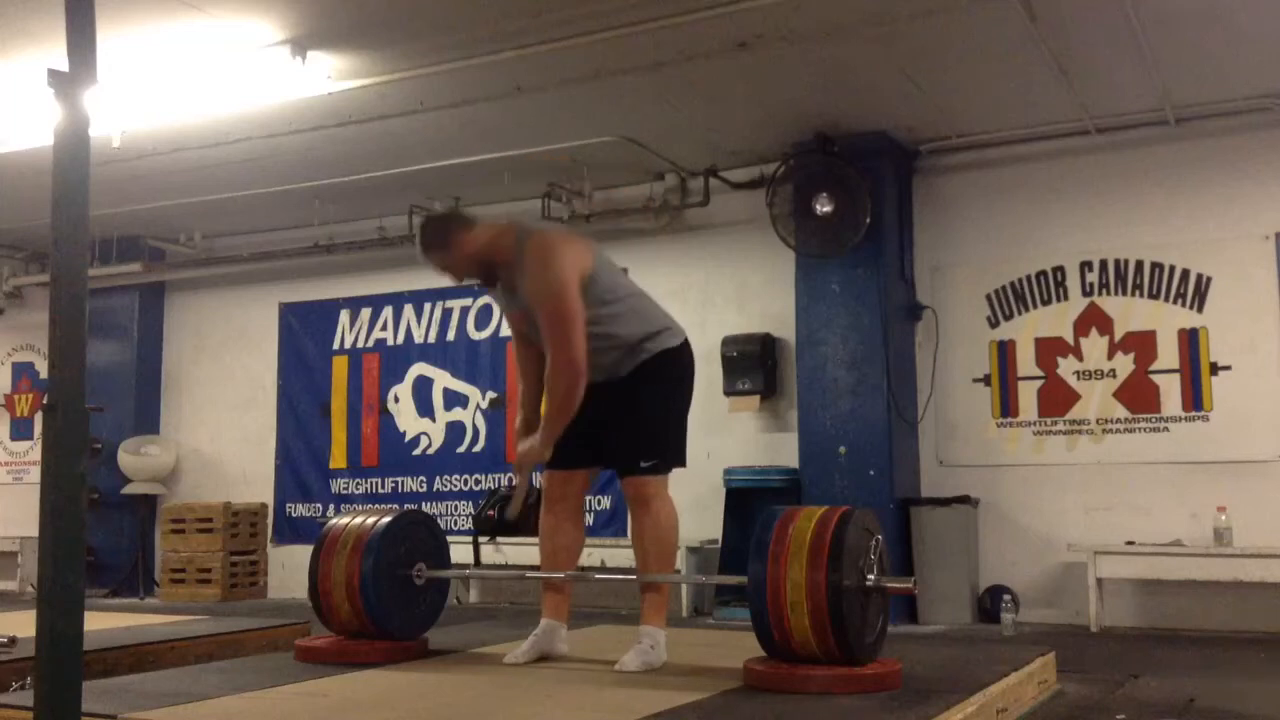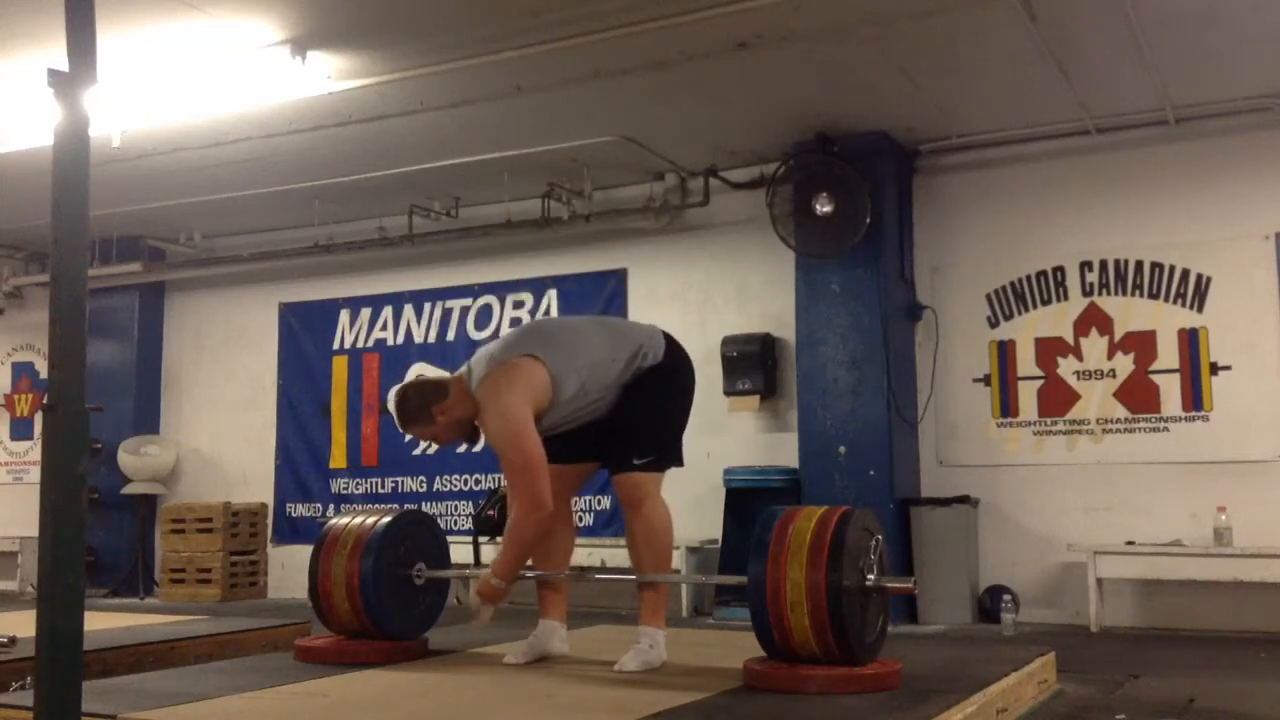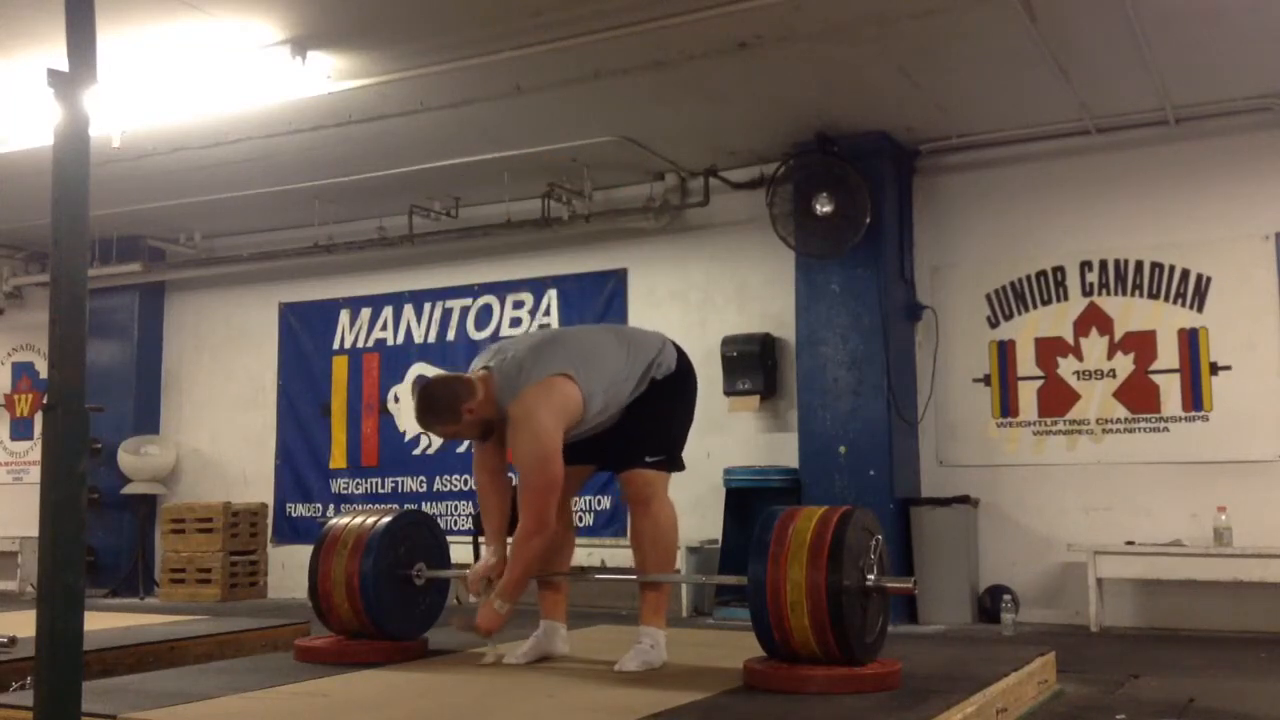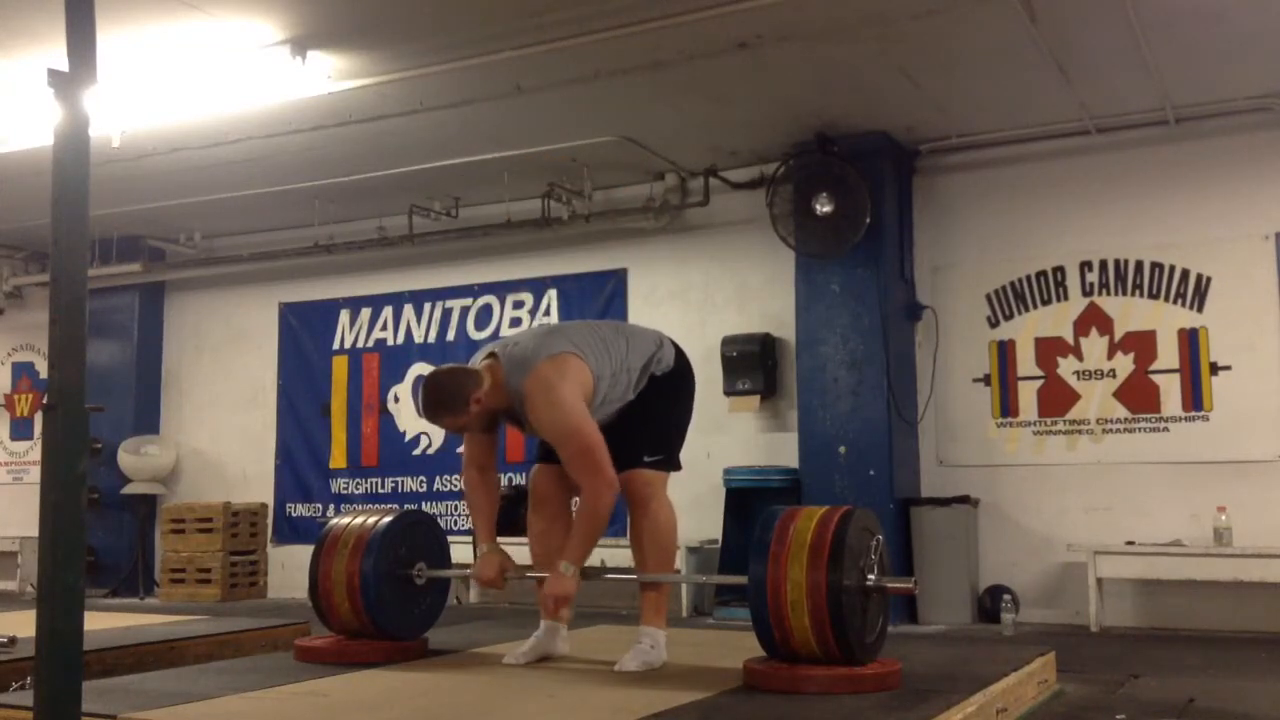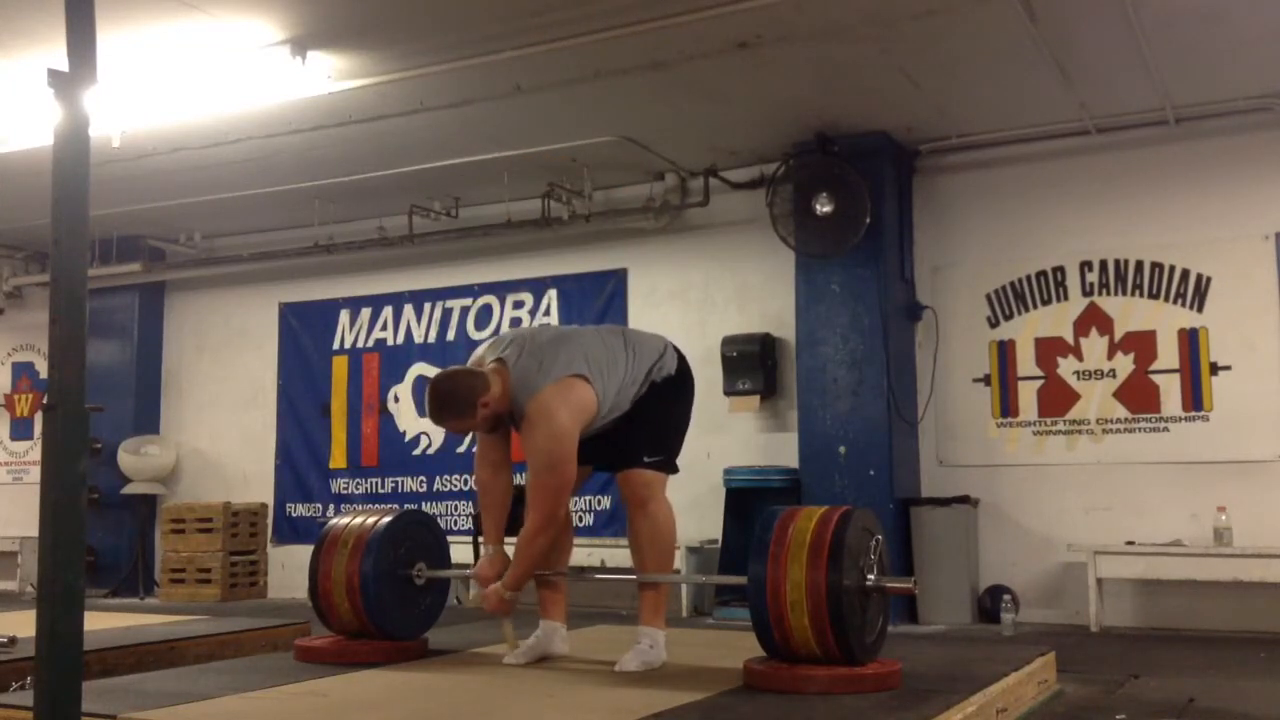
dt=1s
person 1, frame 1
left shoulder: (542, 259)
right shoulder: (499, 269)
left elbow: (568, 363)
right elbow: (529, 344)
left wrist: (543, 443)
right wrist: (528, 414)
left hip: (654, 361)
right hip: (600, 375)
left knee: (643, 487)
right knee: (560, 490)
left ankle: (652, 635)
right ankle: (553, 628)
person 1, frame 2
left shoulder: (498, 403)
right shoulder: (477, 382)
left elbow: (536, 507)
right elbow: (527, 493)
left wrist: (498, 577)
right wrist: (508, 562)
left hip: (654, 371)
right hip: (601, 389)
left knee: (635, 489)
right knee: (550, 489)
left ankle: (652, 636)
right ankle: (552, 629)
person 1, frame 3
left shoulder: (532, 413)
right shoulder: (479, 383)
left elbow: (537, 524)
right elbow: (489, 473)
left wrist: (500, 603)
right wrist: (493, 551)
left hip: (658, 377)
right hip: (605, 386)
left knee: (643, 488)
right knee: (549, 494)
left ankle: (652, 636)
right ankle: (553, 630)
person 1, frame 4
left shoulder: (547, 395)
right shoulder: (474, 380)
left elbow: (602, 487)
right elbow: (478, 469)
left wrist: (566, 570)
right wrist: (486, 548)
left hip: (656, 376)
right hip: (605, 390)
left knee: (642, 487)
right knee: (544, 489)
left ankle: (652, 635)
right ankle: (552, 631)
person 1, frame 5
left shoulder: (549, 413)
right shoulder: (480, 374)
left elbow: (545, 519)
right elbow: (491, 466)
left wrist: (507, 589)
right wrist: (492, 549)
left hip: (657, 379)
right hip: (602, 379)
left knee: (639, 487)
right knee: (543, 491)
left ankle: (652, 635)
right ankle: (552, 630)
